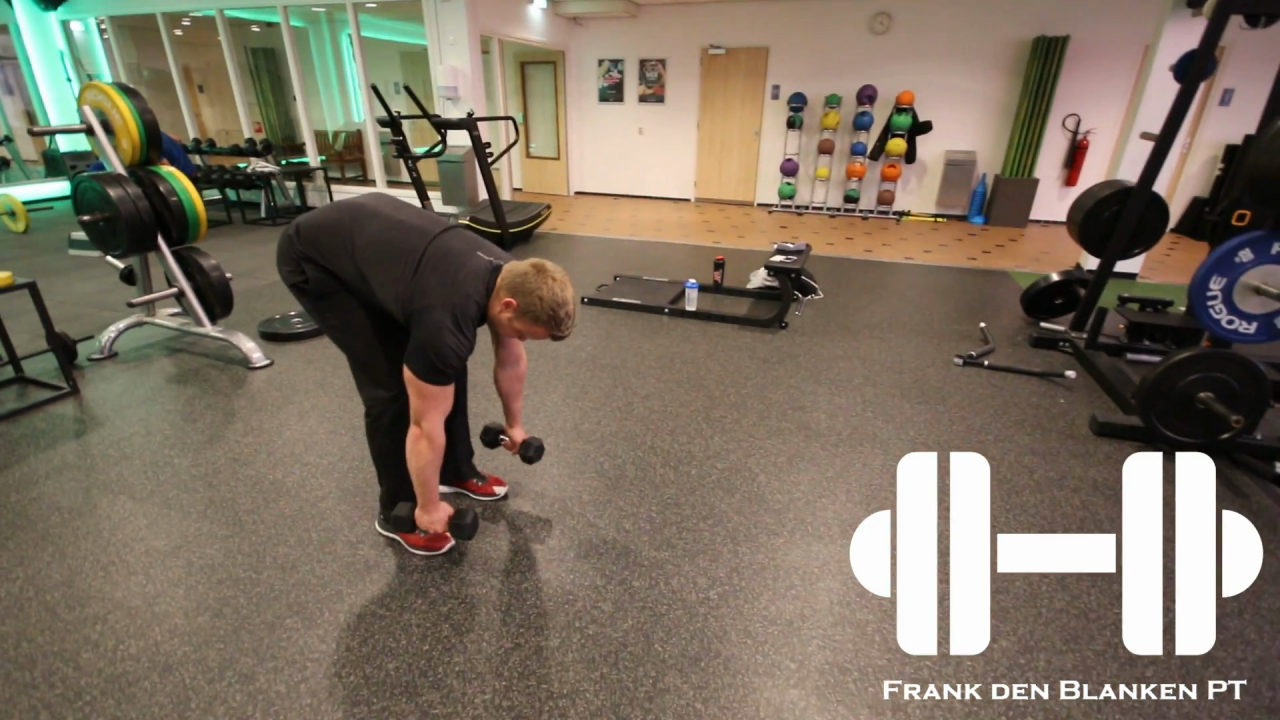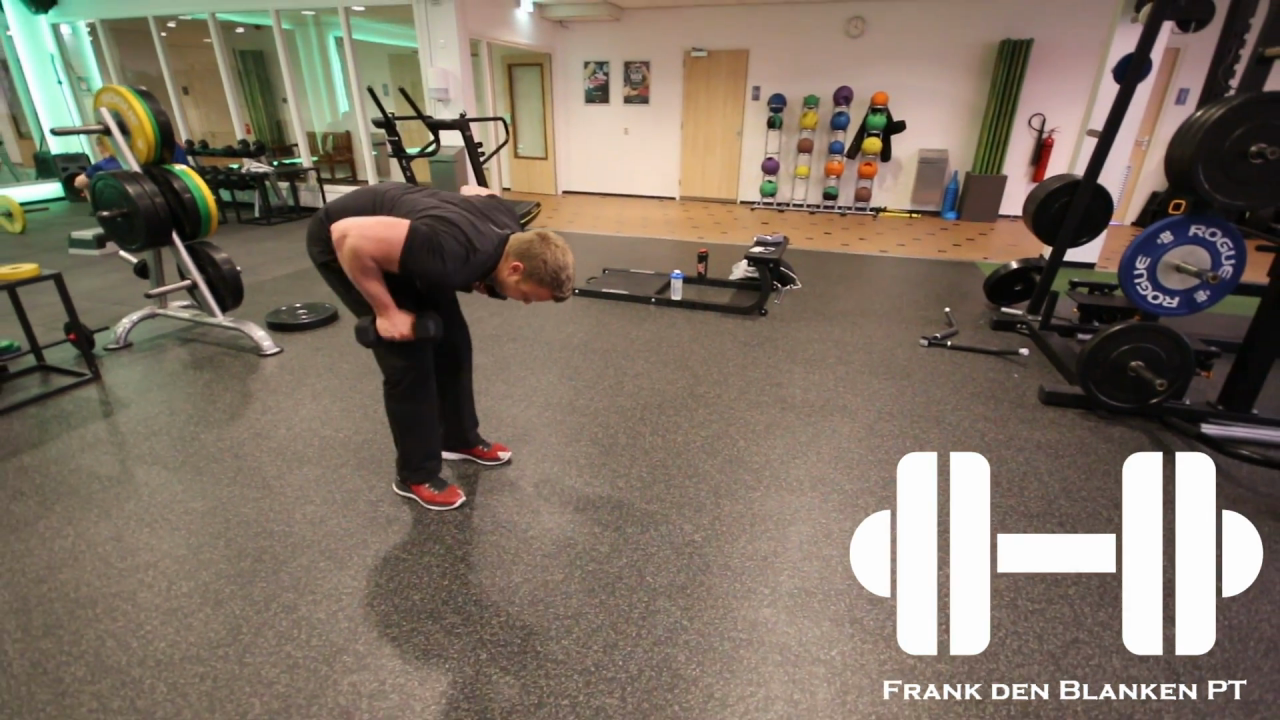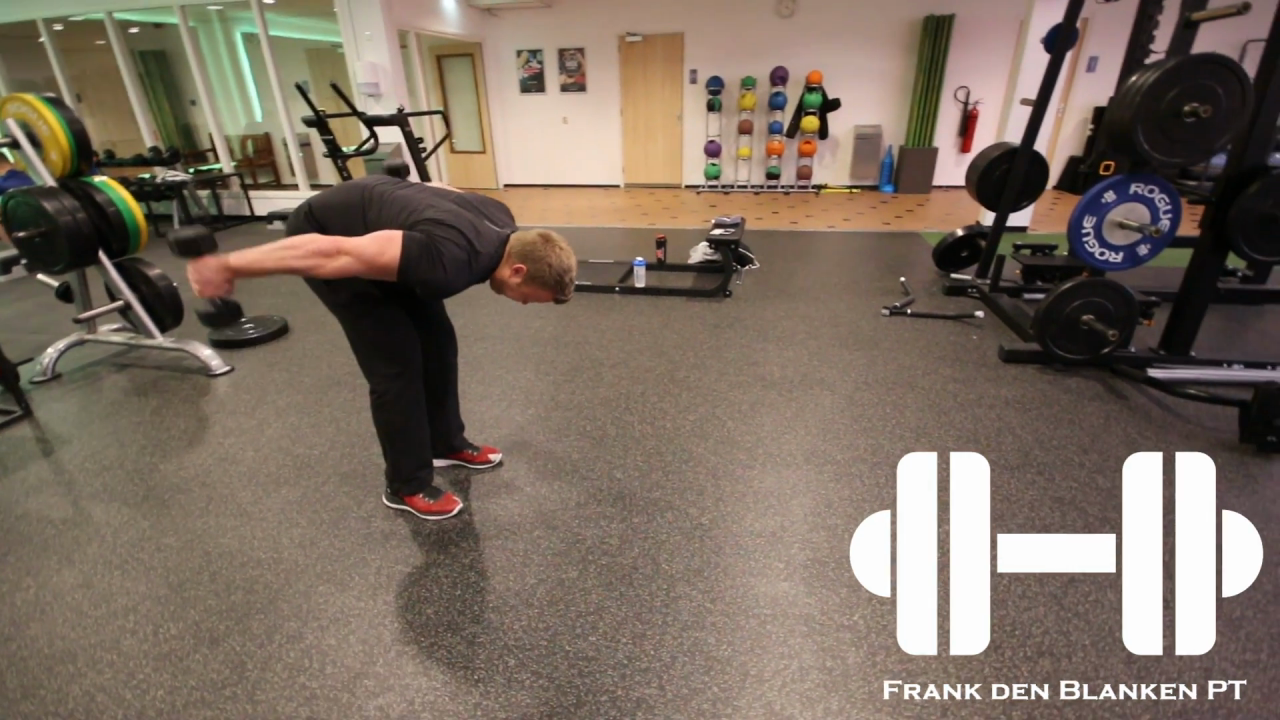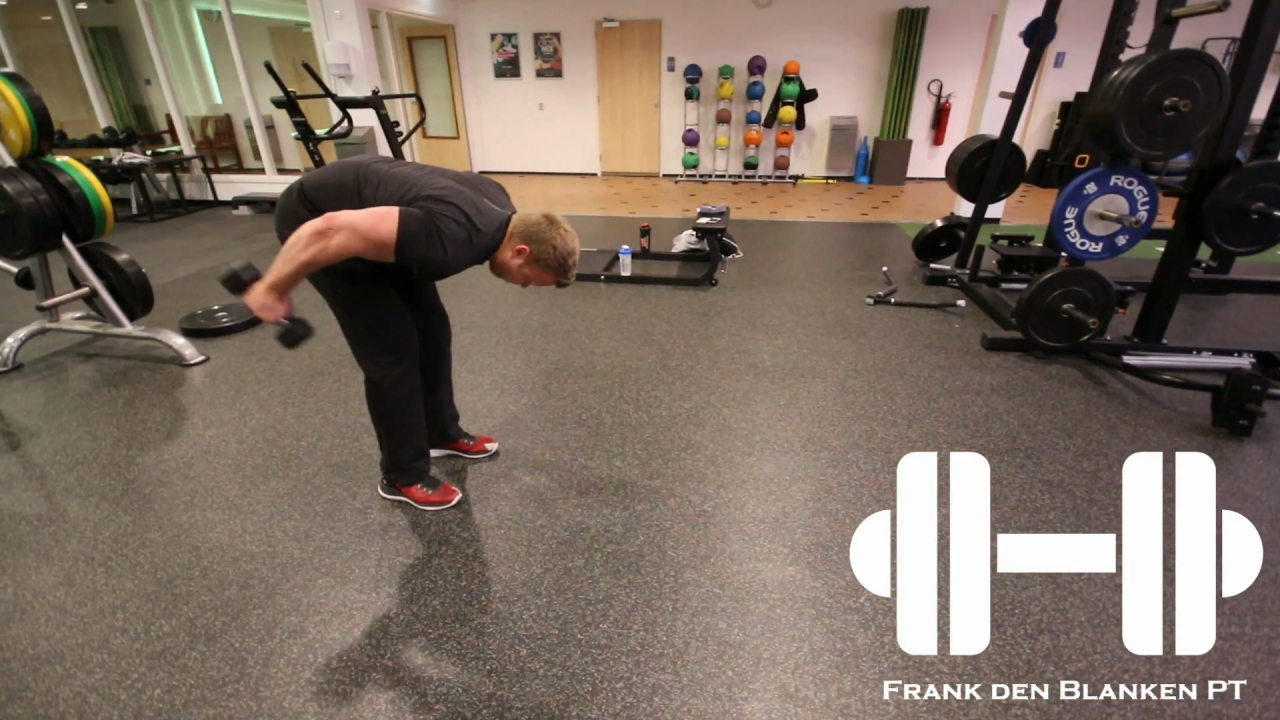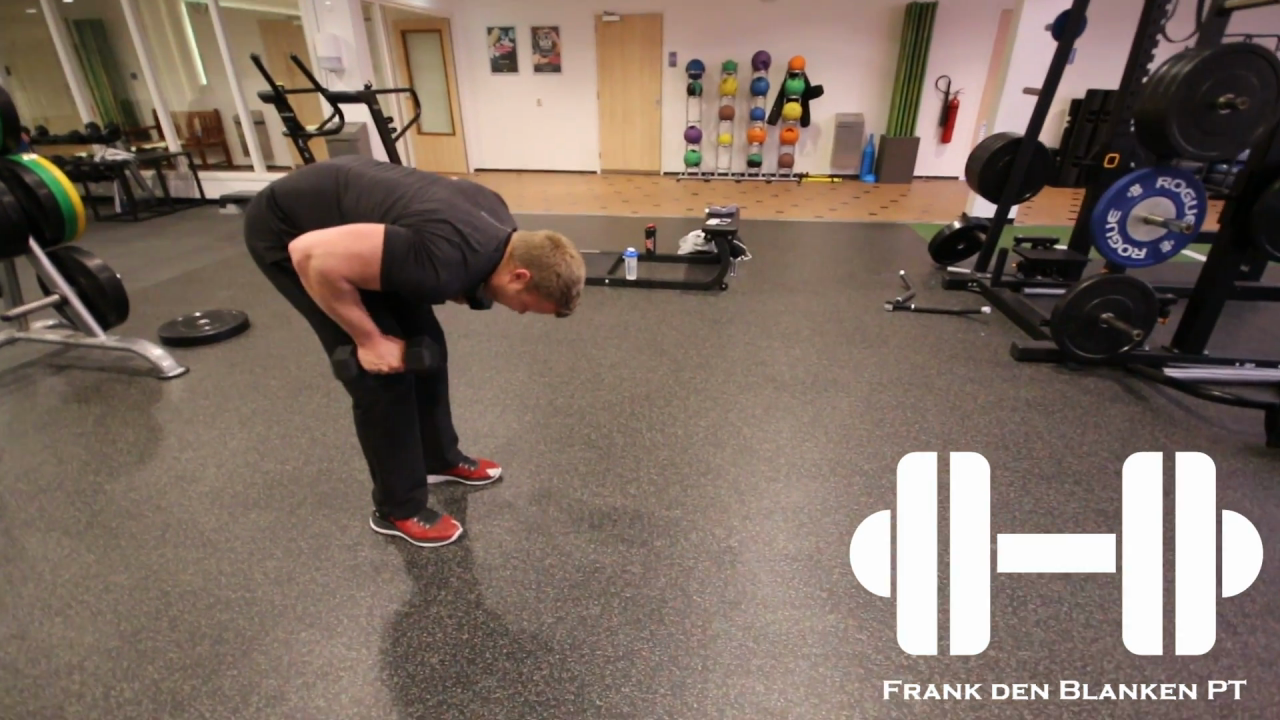
dt=1s
person 1, frame 1
left shoulder: (509, 279)
right shoulder: (446, 317)
left elbow: (510, 361)
right elbow: (426, 425)
left wrist: (514, 424)
right wrist: (429, 507)
right hip: (313, 258)
left knee: (446, 369)
right knee: (390, 384)
left ankle: (456, 471)
right ankle: (399, 512)
person 1, frame 2
left shoulder: (509, 230)
right shoulder: (448, 257)
left elbow: (474, 192)
right elbow: (348, 234)
right wrist: (387, 312)
left hip: (389, 222)
right hip: (338, 240)
left knee: (452, 339)
right knee: (409, 355)
left ankle: (461, 439)
right ankle: (416, 475)
person 1, frame 3
left shoulder: (501, 225)
right shoulder: (449, 263)
left elbow: (438, 189)
right elbow: (332, 253)
left wrist: (407, 187)
right wrist: (228, 268)
left hip: (370, 214)
right hip: (327, 233)
left knee: (437, 341)
right knee: (397, 361)
left ankle: (447, 444)
right ankle: (407, 486)
person 1, frame 4
left shoulder: (499, 208)
right shoulder: (450, 243)
right elbow: (333, 230)
right wrist: (273, 291)
left hip: (363, 206)
right hip: (311, 215)
left knee: (430, 329)
right knee: (392, 348)
left ankle: (441, 434)
right ankle: (404, 477)
person 1, frame 5
left shoulder: (497, 221)
right shoulder: (443, 263)
right elbow: (311, 254)
right wrist: (372, 340)
right hip: (286, 228)
right knee: (389, 367)
left ankle: (440, 459)
right ankle: (398, 509)
